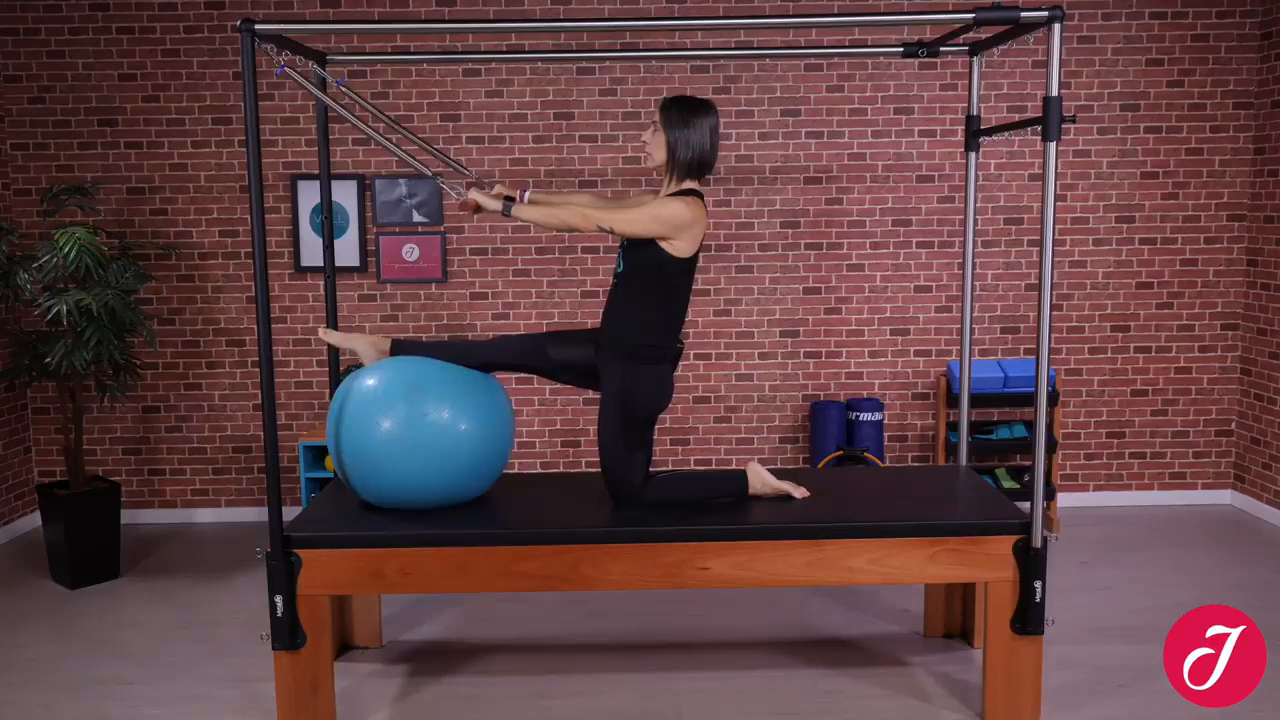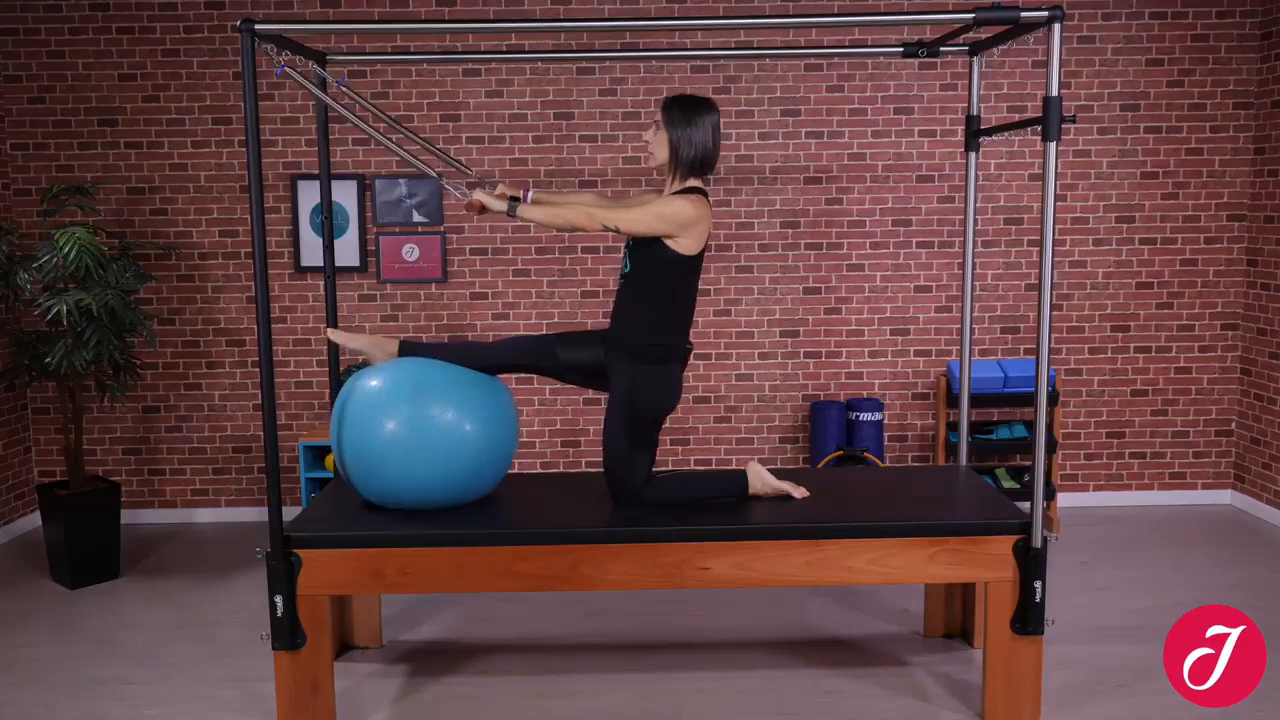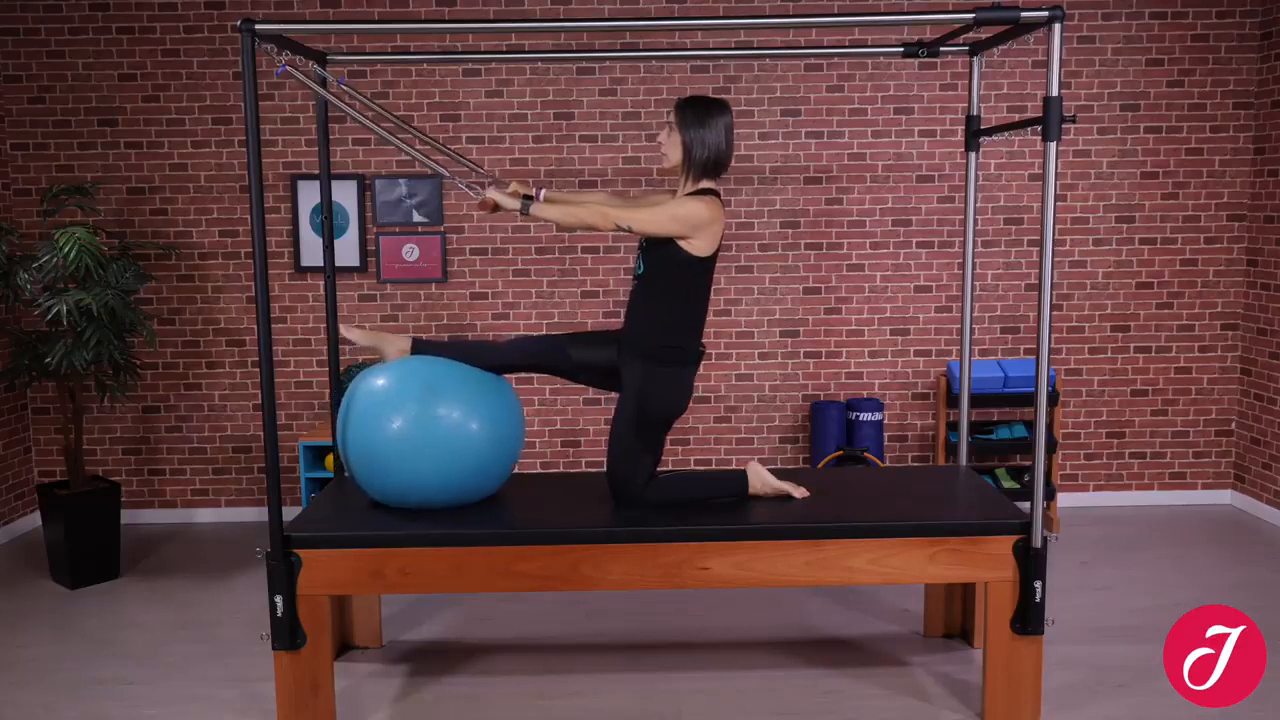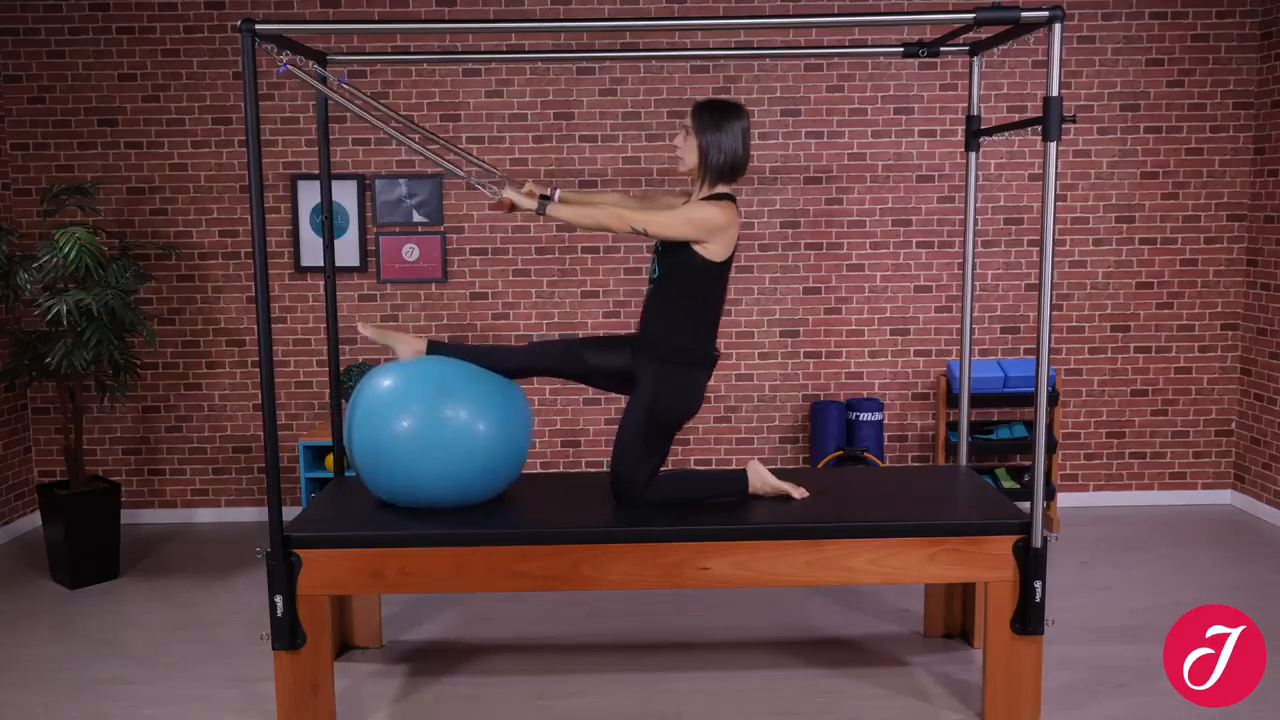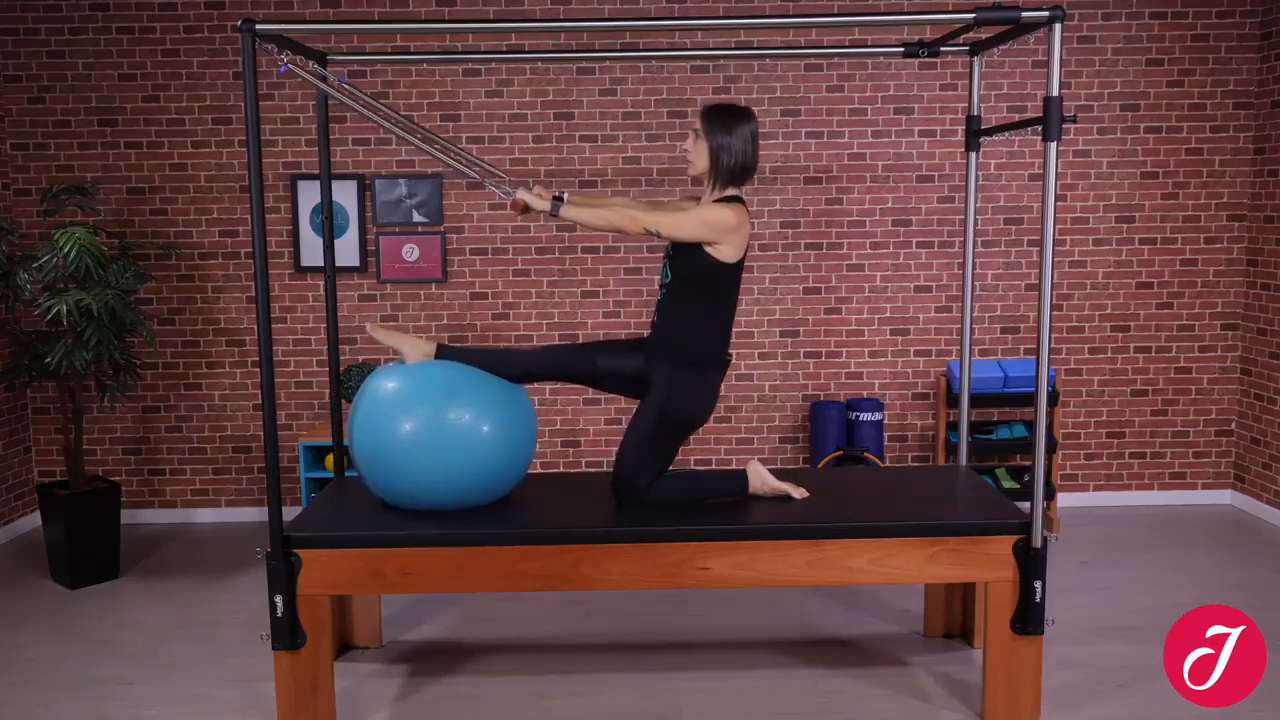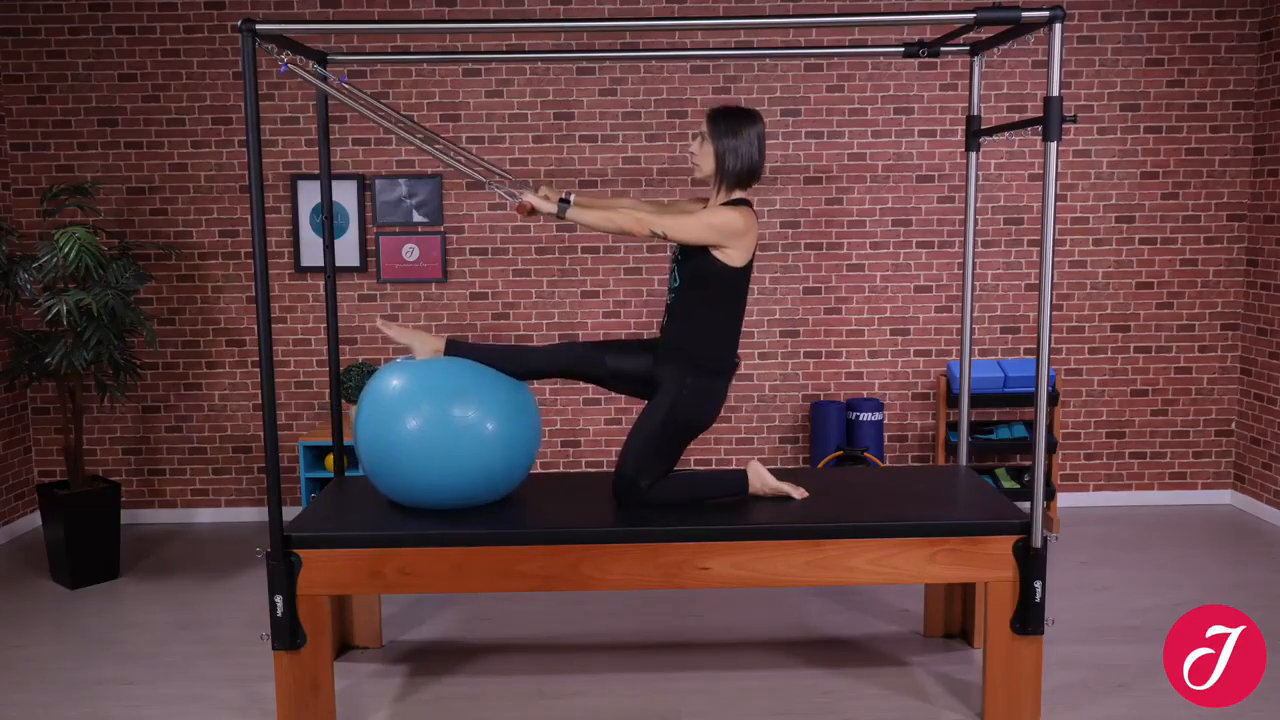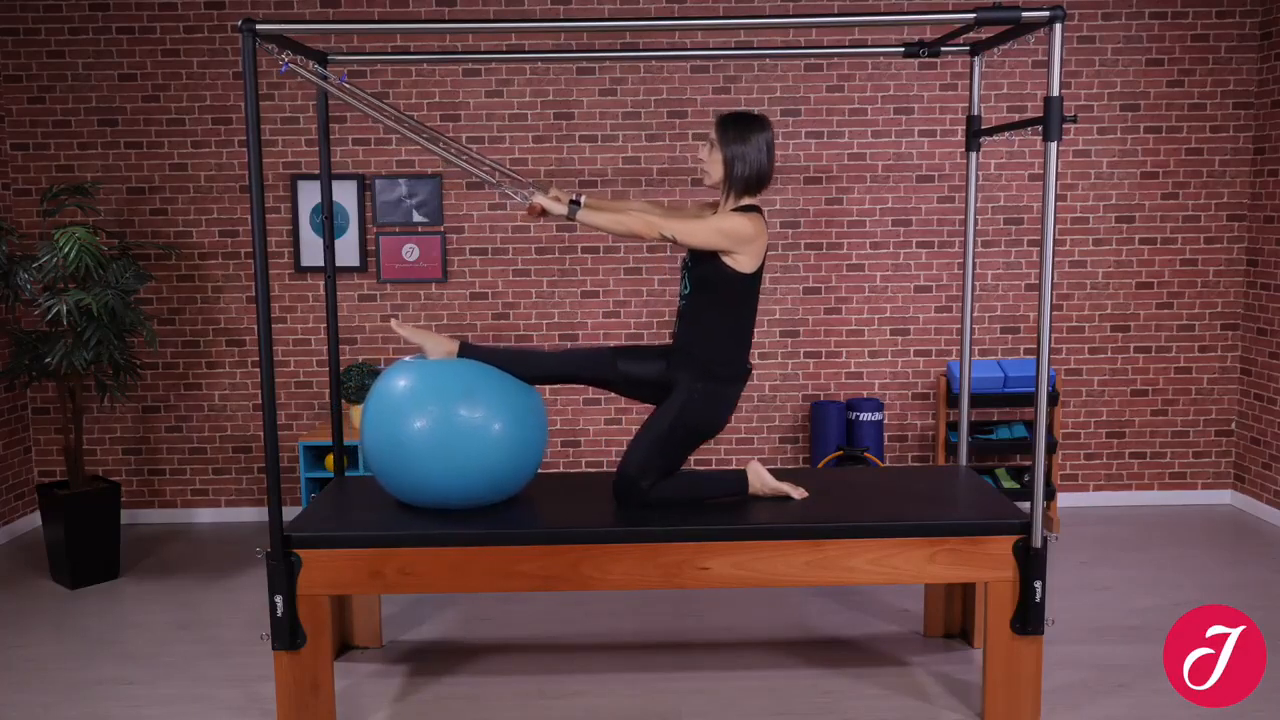
dt=0.4s
person 1, frame 1
left shoulder: (683, 211)
right shoulder: (664, 200)
left elbow: (587, 222)
right elbow: (597, 202)
left wrist: (503, 207)
right wrist: (523, 194)
left hip: (641, 366)
right hip: (616, 349)
left knee: (628, 489)
right knee: (508, 351)
left ankle: (748, 482)
right ankle: (388, 350)
person 1, frame 2
left shoulder: (688, 209)
right shoulder: (666, 198)
left elbow: (591, 220)
right elbow: (600, 202)
left wrist: (508, 208)
right wrist: (526, 194)
left hip: (650, 366)
right hip: (623, 349)
left knee: (629, 489)
right knee: (517, 353)
left ankle: (749, 482)
right ankle: (396, 351)
person 1, frame 3
left shoulder: (701, 210)
right shoulder: (680, 199)
left elbow: (604, 219)
right elbow: (612, 201)
left wrist: (521, 207)
right wrist: (540, 194)
left hip: (663, 367)
right hip: (636, 350)
left knee: (630, 488)
right knee: (530, 352)
left ankle: (749, 481)
right ankle: (409, 349)
person 1, frame 4
left shoulder: (717, 215)
right shoulder: (694, 203)
left elbow: (620, 220)
right elbow: (626, 201)
left wrist: (539, 206)
right wrist: (553, 195)
left hip: (678, 370)
right hip: (651, 353)
left knee: (631, 488)
right knee: (545, 357)
left ankle: (749, 481)
right ankle: (424, 350)
person 1, frame 5
left shoulder: (727, 217)
right shoulder: (704, 207)
left elbow: (631, 223)
right elbow: (632, 206)
left wrist: (550, 208)
right wrist: (560, 199)
left hip: (690, 374)
right hip: (661, 356)
left knee: (632, 488)
right knee: (557, 361)
left ankle: (749, 481)
right ankle: (433, 354)
person 1, frame 6
left shoulder: (735, 220)
right shoulder: (711, 209)
left elbow: (637, 224)
right elbow: (639, 206)
left wrist: (557, 210)
right wrist: (567, 199)
left hip: (698, 377)
right hip: (670, 357)
left knee: (632, 489)
right knee: (566, 359)
left ankle: (749, 481)
right ankle: (442, 350)
person 1, frame 7
left shoulder: (745, 226)
right shoulder: (721, 214)
left elbow: (648, 228)
right elbow: (649, 210)
left wrist: (569, 212)
right wrist: (578, 200)
left hip: (710, 383)
right hip: (682, 364)
left knee: (632, 489)
right knee: (575, 364)
left ankle: (748, 482)
right ankle: (455, 351)
